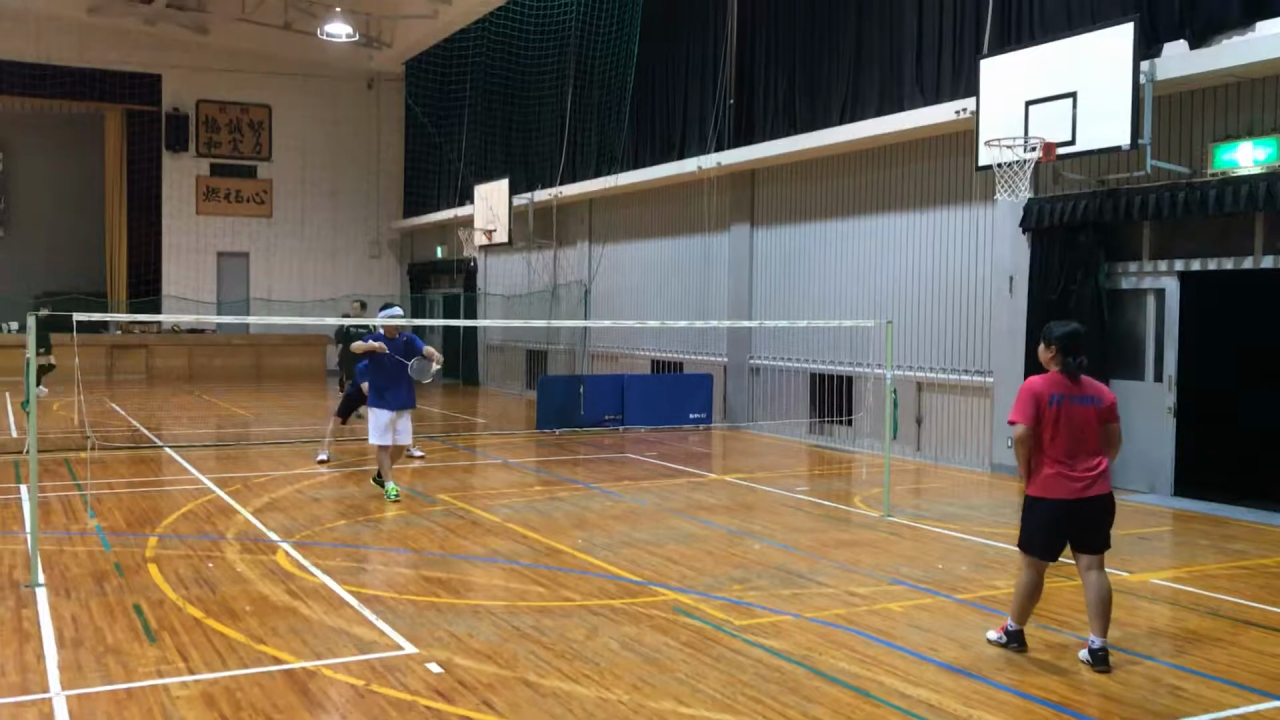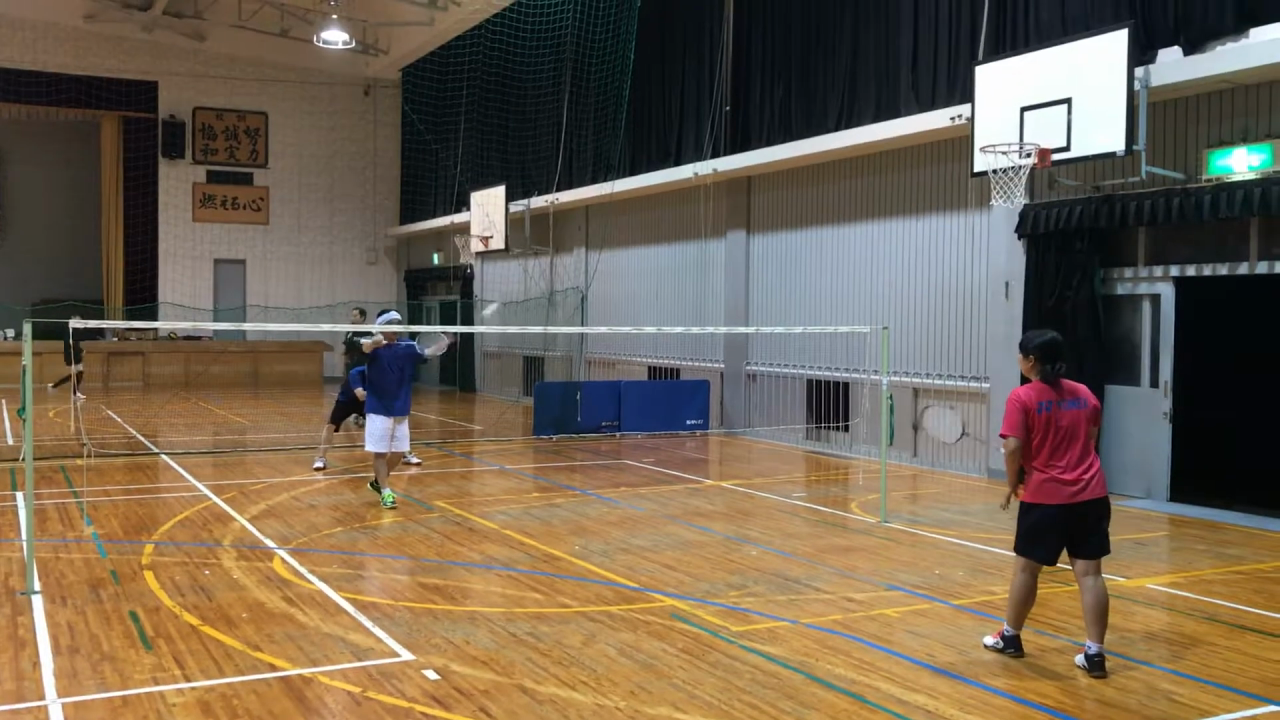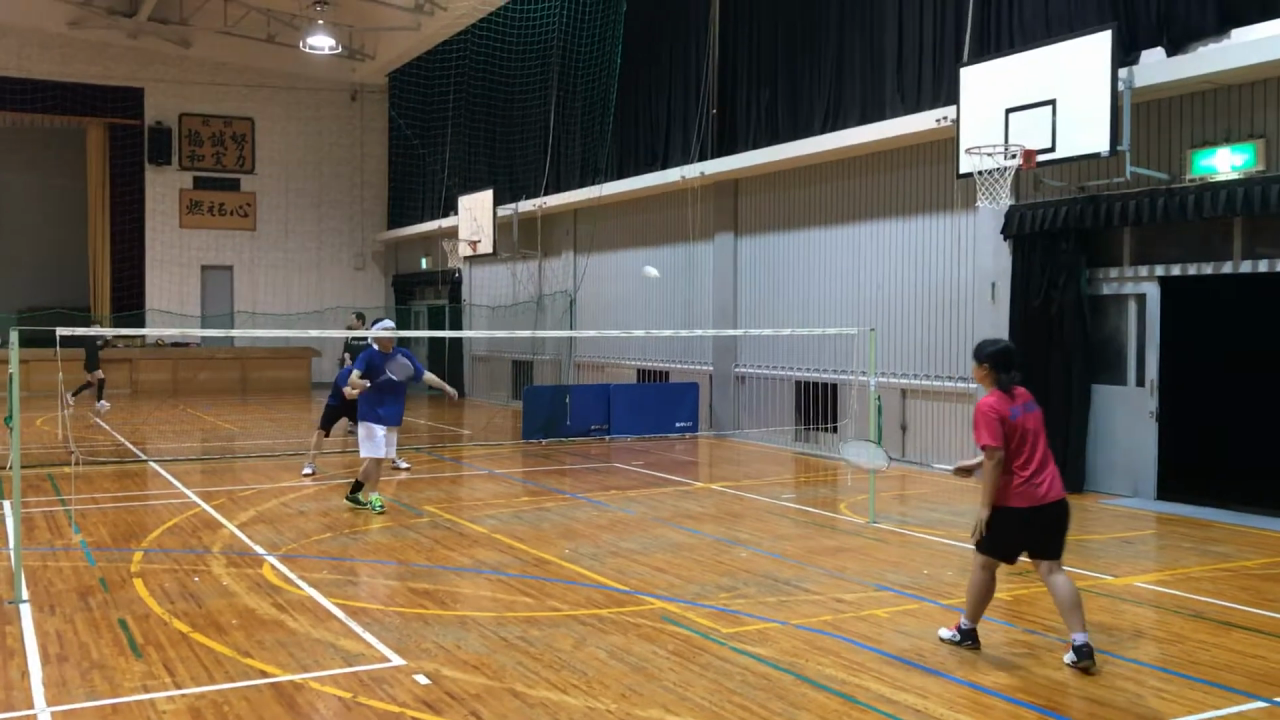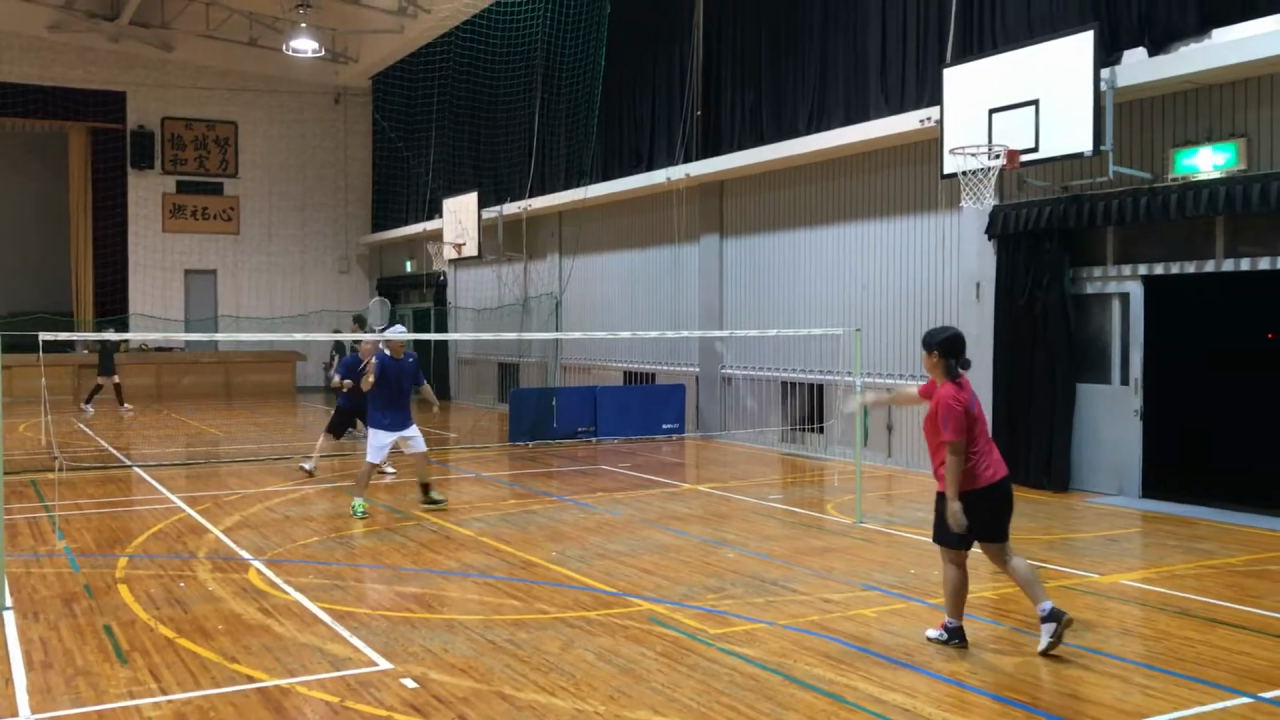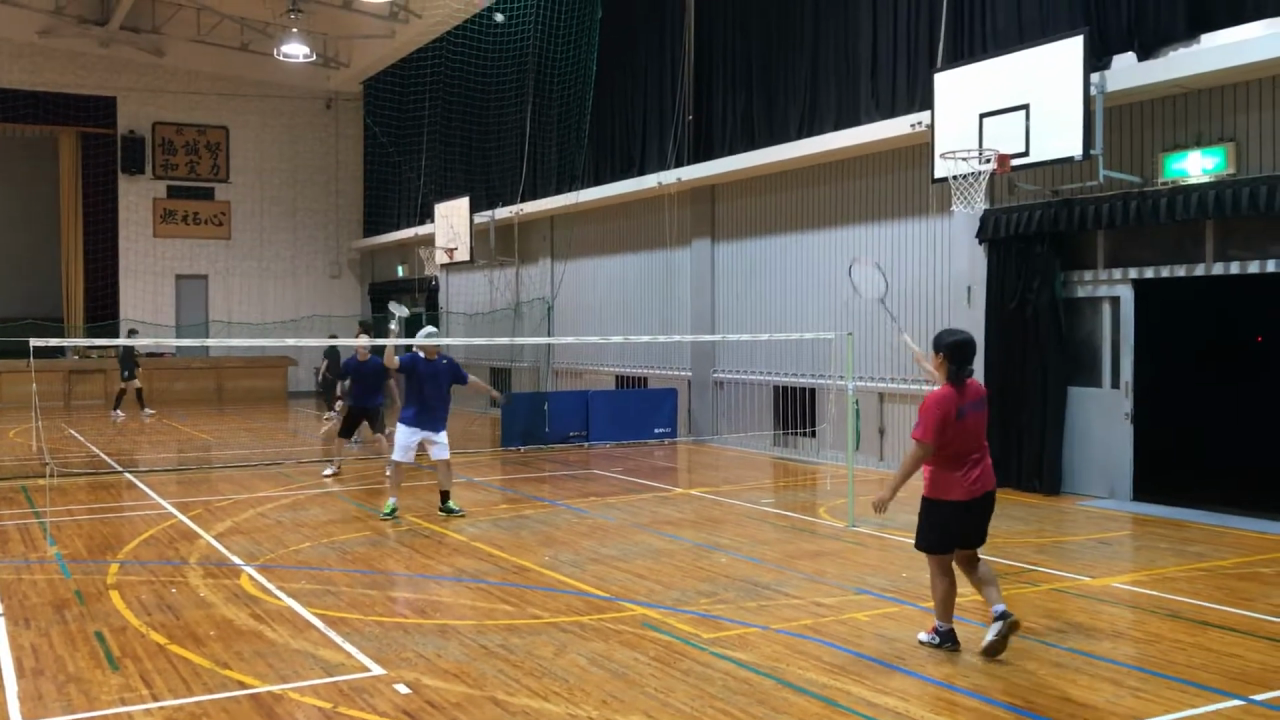
dt=0.4s
person 1, frame 1
left shoulder: (1035, 387)
right shoulder: (1101, 392)
left elbow: (1021, 436)
right elbow: (1114, 442)
left wrist: (1026, 476)
left hip: (1049, 493)
right hip: (1095, 493)
left knee: (1032, 565)
right knee: (1093, 568)
left ankle: (1013, 631)
right ankle: (1098, 648)
person 1, frame 2
left shoulder: (1022, 397)
right shoulder: (1085, 394)
left elbow: (1013, 448)
left wrist: (1012, 485)
left hip: (1045, 498)
right hip: (1090, 497)
left knee: (1026, 568)
right knee: (1089, 573)
left ankle: (1010, 637)
right ankle: (1094, 653)
person 1, frame 3
left shoulder: (988, 406)
right shoulder: (1026, 398)
left elbow: (996, 460)
left wrist: (985, 506)
right wrist: (974, 465)
left hip: (1014, 502)
right hip: (1051, 499)
left knee: (983, 564)
right knee: (1052, 571)
left ankle: (966, 630)
right ankle: (1081, 645)
person 1, frame 4
left shoulder: (947, 396)
right shoulder: (952, 382)
left elbow: (955, 452)
right elbow: (918, 394)
left wrist: (952, 499)
right wrist: (883, 398)
left hip: (968, 488)
right hip: (994, 482)
left knee: (953, 557)
right knee: (1002, 553)
left ankle: (953, 629)
right ankle: (1049, 612)
person 1, frame 5
left shoulder: (937, 400)
right shoulder: (976, 388)
left elbow: (921, 452)
left wrist: (890, 490)
right wrist: (929, 367)
left hip: (946, 495)
right hip: (982, 490)
left knee: (939, 563)
right knee: (968, 557)
left ankle: (943, 632)
right ankle: (1000, 614)
person 2, frame 1
left shoulder: (408, 339)
right shoulder: (374, 338)
left elbow: (425, 349)
right elbow: (354, 347)
left wrist: (434, 354)
right wrist: (372, 346)
left hip: (404, 403)
right hip: (380, 402)
left knee: (401, 445)
right knee: (383, 445)
left ankle: (380, 476)
right ankle: (389, 484)
person 2, frame 2
left shoulder: (407, 345)
right shoulder: (377, 346)
right elbow: (364, 346)
right wrist: (374, 342)
left hip: (401, 410)
right hip: (379, 410)
left knee: (398, 452)
right knee: (380, 452)
left ankle: (378, 482)
right ankle: (385, 492)
person 2, frame 3
left shoulder: (403, 355)
right shoulder: (367, 356)
left elbow: (423, 375)
right elbow: (352, 379)
left wrist: (445, 387)
right wrist: (357, 383)
left hip: (392, 418)
right hip: (372, 417)
left knee: (376, 459)
right knee: (376, 457)
left ankle: (354, 493)
right ankle: (374, 496)
person 2, frame 4
left shoulder: (412, 360)
right shoulder: (379, 360)
left elbow: (422, 385)
right elbow: (365, 387)
left wrist: (435, 403)
right wrist: (369, 374)
left hip: (405, 421)
right hip: (381, 422)
left knee: (421, 455)
right knee: (372, 462)
left ankle: (428, 495)
right ankle: (358, 502)
person 2, frame 5
left shoulder: (447, 363)
right shoulder: (412, 360)
left elbow: (467, 380)
right elbow: (389, 362)
left wrist: (490, 390)
right wrist: (392, 336)
left hip: (436, 425)
right hip: (410, 423)
left knee: (443, 462)
right knee: (399, 462)
left ankle: (445, 503)
right ankle: (392, 502)
